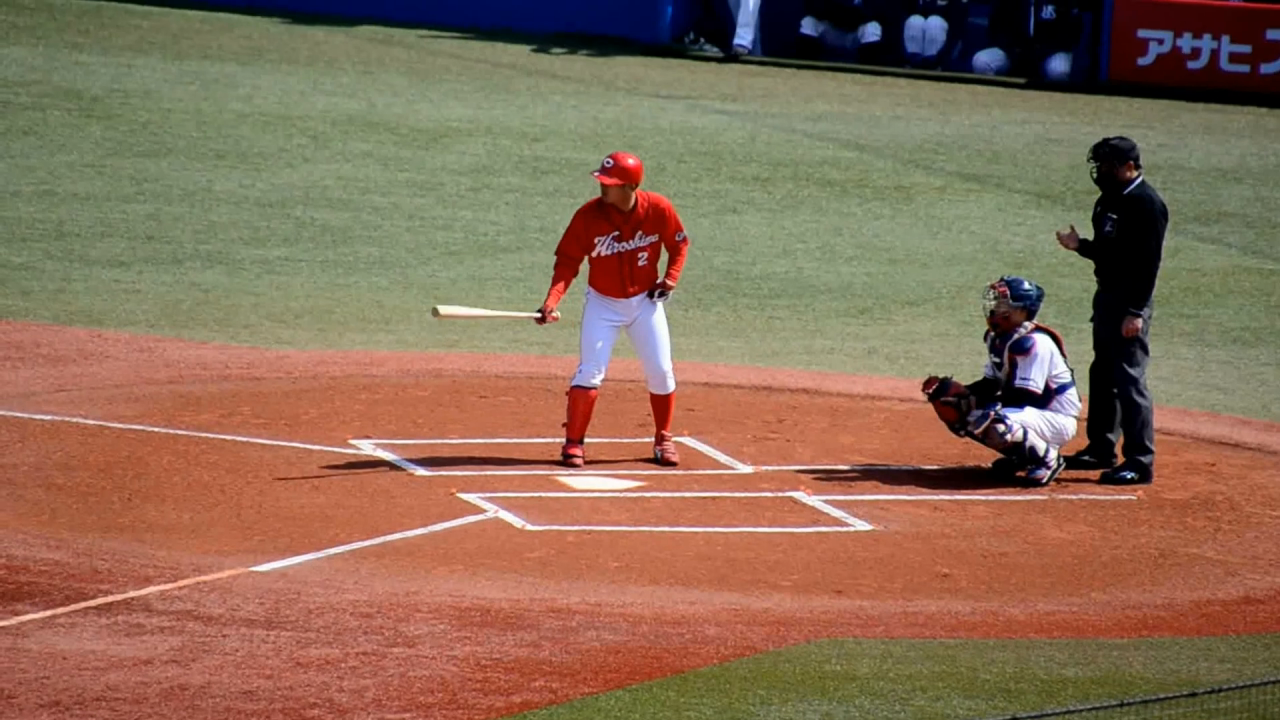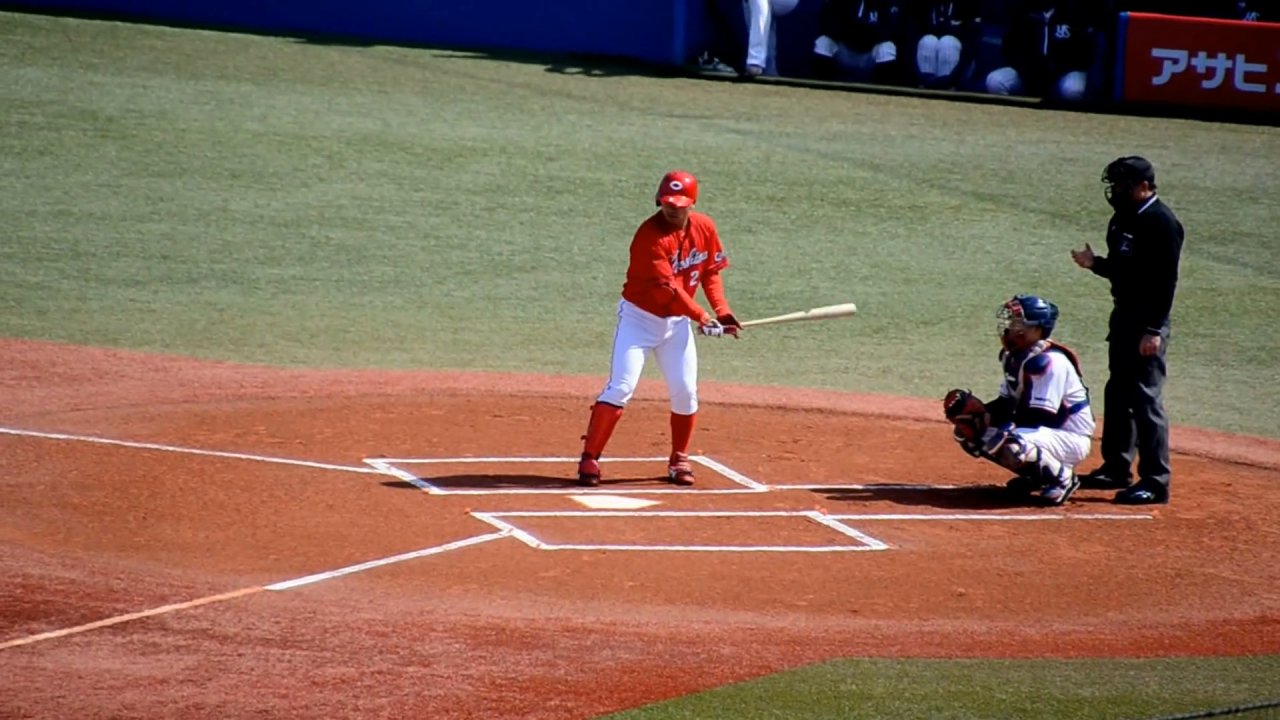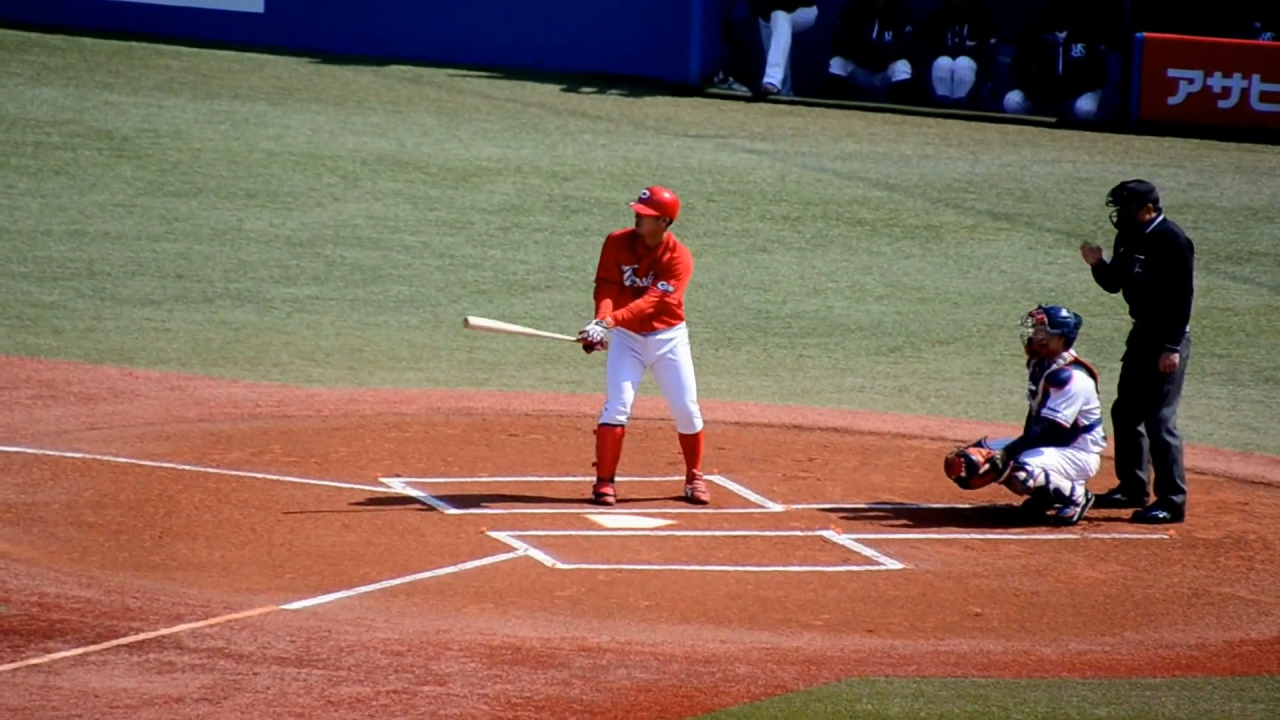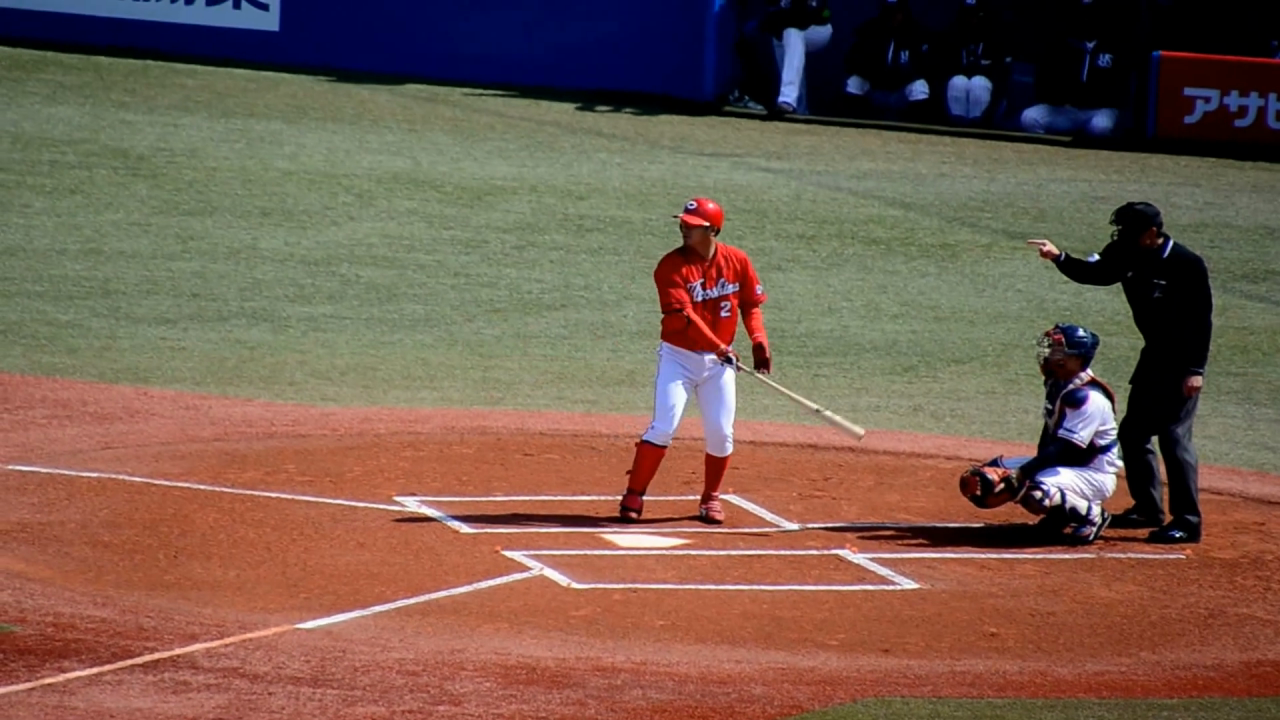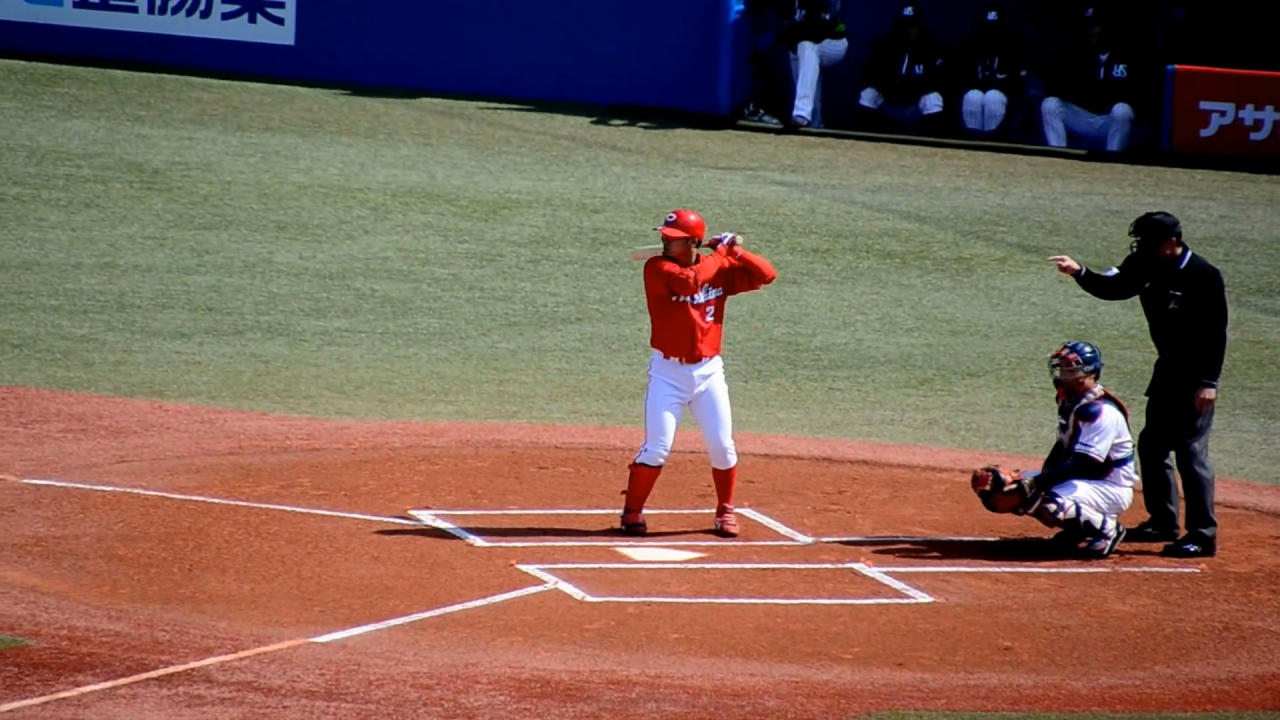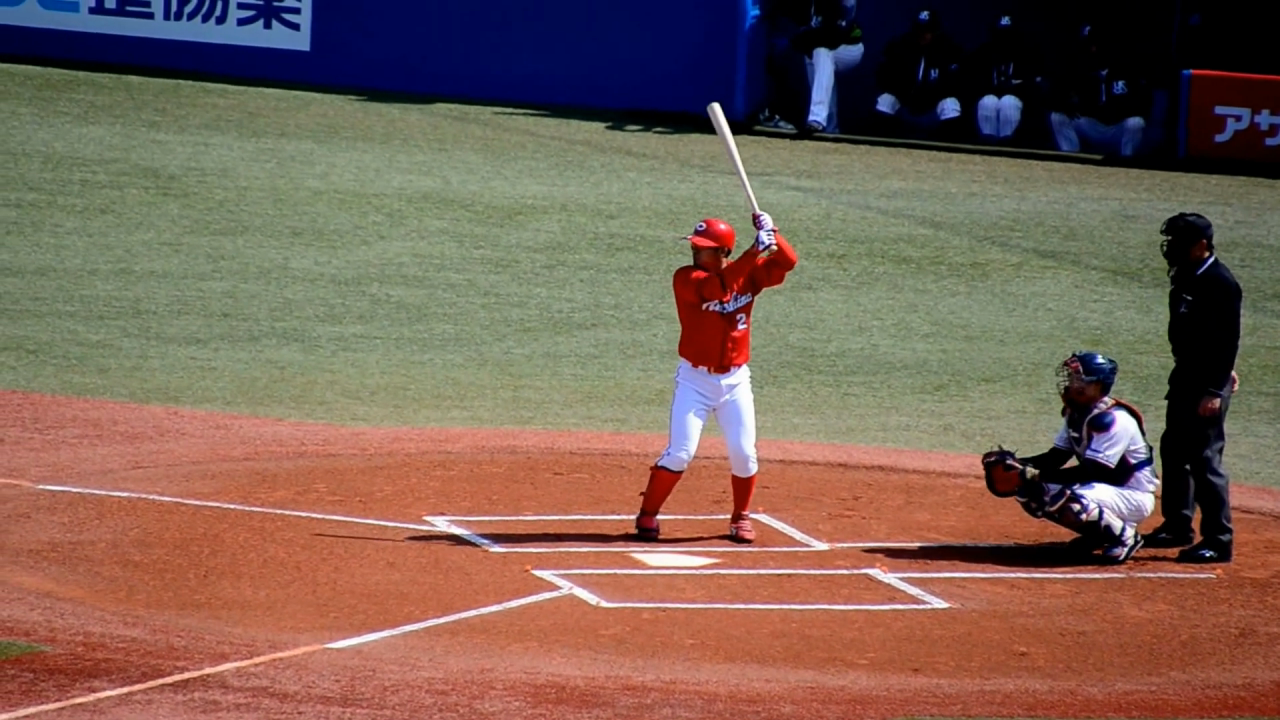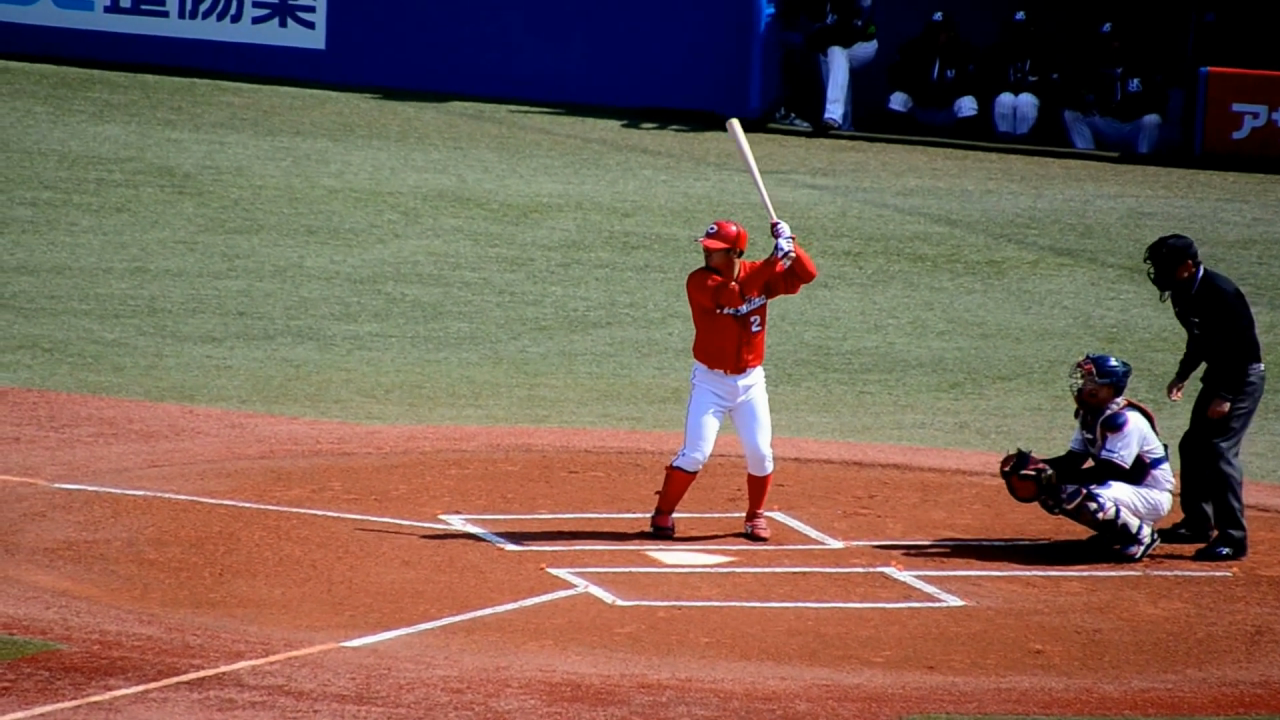
dt=0.7s
person 1, frame 1
left shoulder: (1146, 203)
right shoulder: (1109, 199)
left elbow: (1149, 262)
left wrist: (1135, 312)
right wrist: (1080, 245)
left hip: (1129, 301)
right hip: (1106, 296)
left knee: (1129, 379)
right knee: (1102, 375)
left ankle: (1140, 462)
right ankle: (1101, 449)
person 1, frame 2
left shoulder: (1161, 222)
right shoulder: (1123, 217)
left elbow: (1166, 280)
left wrist: (1153, 330)
right wrist: (1095, 263)
left hip: (1146, 321)
right hip: (1123, 315)
left knee: (1145, 399)
right knee: (1117, 394)
left ankle: (1156, 482)
right ankle: (1116, 468)
person 1, frame 3
left shoulder: (1170, 240)
right shoulder: (1127, 237)
left elbow: (1181, 297)
right elbow: (1114, 284)
left wrist: (1172, 347)
right wrist: (1098, 264)
left hip: (1167, 340)
right hip: (1141, 335)
left knee: (1159, 418)
right knee: (1125, 413)
left ankle: (1172, 501)
right ankle: (1133, 488)
person 1, frame 4
left shoulder: (1186, 264)
right shoulder: (1127, 255)
left elbow: (1201, 320)
right elbow: (1092, 272)
left wrist: (1196, 369)
right wrist: (1059, 257)
left hip: (1182, 361)
right hip: (1153, 355)
left knee: (1174, 435)
right knee: (1132, 432)
left ankle: (1188, 522)
right ankle: (1148, 508)
person 1, frame 5
left shoulder: (1204, 276)
right shoulder: (1144, 268)
left elbow: (1217, 332)
right elbow: (1108, 287)
left wrist: (1209, 382)
right wrist: (1079, 273)
left hip: (1195, 375)
right hip: (1167, 369)
left knee: (1190, 450)
right knee: (1152, 446)
left ankle: (1203, 535)
right ankle: (1163, 522)
person 1, frame 6
left shoulder: (1221, 283)
right shoulder: (1184, 274)
left elbow: (1228, 341)
left wrist: (1214, 391)
left hip: (1207, 382)
right hip: (1183, 376)
left knee: (1205, 458)
right knee: (1173, 451)
left ankle: (1218, 541)
right ankle: (1177, 526)
person 1, frame 7
left shoulder: (1220, 293)
right shoulder: (1183, 294)
left elbow: (1243, 348)
left wrist: (1226, 395)
right wrist: (1182, 375)
left hip: (1242, 378)
right hip: (1217, 376)
left knee: (1219, 449)
right knee: (1193, 446)
left ankle: (1232, 538)
right ankle: (1198, 523)
person 2, frame 1
left shoulder: (658, 209)
right shoulder: (587, 215)
left elbow: (678, 245)
right elbow: (568, 261)
left wrist: (670, 279)
right wrist: (551, 301)
left hip: (645, 301)
right hip: (603, 303)
left knee: (661, 371)
right knee: (590, 372)
left ankle: (664, 439)
right ankle: (573, 442)
person 2, frame 2
left shoulder: (704, 228)
right shoulder: (649, 236)
left elbow: (710, 272)
right elbow: (667, 288)
left wrist: (722, 310)
right wrist: (702, 318)
left hip: (677, 320)
right hip: (639, 316)
left knee: (685, 392)
right knee: (620, 388)
left ankle: (679, 459)
right ankle: (589, 458)
person 2, frame 3
left shoulder: (679, 256)
right shoulder: (617, 242)
left elbow: (653, 301)
right elbow: (606, 287)
left wrist: (608, 321)
right wrist: (599, 325)
left hip: (670, 338)
right hip: (627, 337)
left knee: (686, 410)
right knee: (617, 407)
left ankle: (695, 478)
right ankle: (605, 481)
person 2, frame 4
left shoulder: (738, 261)
right shoulder: (672, 264)
left elbow: (751, 304)
right elbow: (682, 315)
left wrist: (758, 339)
right wrist: (718, 348)
left hip: (720, 360)
right hip: (679, 356)
left knee: (721, 433)
right knee: (664, 426)
left ankle: (710, 498)
right ankle: (634, 496)
person 2, frame 5
left shoulder: (721, 269)
right shoulder: (656, 268)
left elbow: (767, 274)
right elbow: (687, 282)
left wrist: (731, 249)
right wrist: (717, 251)
left hip: (709, 371)
right hip: (668, 371)
left knee: (722, 446)
right knee: (657, 447)
left ankle: (725, 511)
right ankle: (632, 511)
person 2, frame 6
left shoulder: (749, 273)
right shoulder: (685, 277)
left elbow: (788, 261)
right elbow: (717, 288)
left wrist: (770, 232)
right wrist: (754, 251)
left hip: (735, 380)
right hip: (695, 379)
left knee: (744, 454)
right knee: (680, 453)
left ankle: (740, 518)
right ankle: (647, 515)
person 2, frame 7
left shoulder: (759, 273)
right shoulder: (699, 281)
left elbow: (806, 275)
right elbow: (734, 295)
left wrist: (789, 244)
right wrist: (773, 259)
left hip: (750, 381)
right hip: (710, 380)
left knee: (760, 453)
right knee: (695, 453)
left ankle: (755, 516)
right ankle: (663, 513)
person 3, frame 1
left shoulder: (1034, 343)
right shoulder: (997, 338)
left elbow: (1024, 398)
right elbow: (989, 386)
left wrist: (972, 401)
right wrist: (956, 392)
left hip: (1056, 420)
right hip: (1026, 412)
left knee: (997, 425)
right knee: (956, 413)
left ankle: (1047, 458)
right ankle: (1020, 455)
person 3, frame 2
left shoulder: (1049, 361)
right shoulder: (1013, 356)
left elbow: (1039, 418)
right elbow: (1005, 404)
left wrist: (988, 419)
right wrist: (974, 411)
left hip: (1070, 439)
right hip: (1040, 432)
left knee: (1011, 445)
right knee: (967, 431)
left ankle: (1062, 477)
right ankle: (1034, 474)
person 3, frame 3
left shoulder: (1071, 376)
right shoulder: (1039, 365)
left elbow: (1046, 429)
left wrist: (1004, 454)
right wrist: (1021, 448)
left hip: (1077, 454)
right hip: (1045, 446)
left knee: (1020, 472)
right knee: (978, 454)
left ankle: (1075, 495)
right ankle: (1045, 493)
person 3, frame 4
left shoulder: (1087, 397)
right shoulder: (1057, 385)
left elbow: (1062, 450)
left wrist: (1021, 473)
right wrist: (1036, 467)
left hip: (1093, 474)
right hip: (1060, 464)
left knee: (1035, 492)
right knee: (993, 473)
left ankle: (1091, 514)
right ankle: (1060, 512)
person 3, frame 5
left shoulder: (1100, 411)
right shoulder: (1069, 401)
left elbow: (1080, 465)
right elbow: (1062, 449)
left wrist: (1034, 483)
left hip: (1110, 488)
right hip: (1079, 479)
left knee: (1048, 502)
left ankle: (1105, 528)
right ankle: (1082, 526)
person 3, frame 6
left shoulder: (1113, 419)
right shoulder: (1075, 413)
left elbow: (1089, 472)
right elbow: (1055, 459)
left wrist: (1035, 474)
right wrist: (1015, 463)
left hip: (1133, 496)
right hip: (1102, 487)
left knee: (1070, 502)
right knee: (1029, 491)
left ankle: (1124, 536)
right ankle: (1096, 534)
person 3, frame 7
left shoulder: (1126, 420)
right shoulder: (1089, 414)
left elbow: (1106, 472)
right elbow: (1073, 461)
left wrist: (1054, 476)
left hip: (1153, 495)
right hip: (1121, 487)
left knee: (1088, 500)
right knee: (1049, 490)
left ankle: (1143, 534)
right ankle: (1117, 531)
